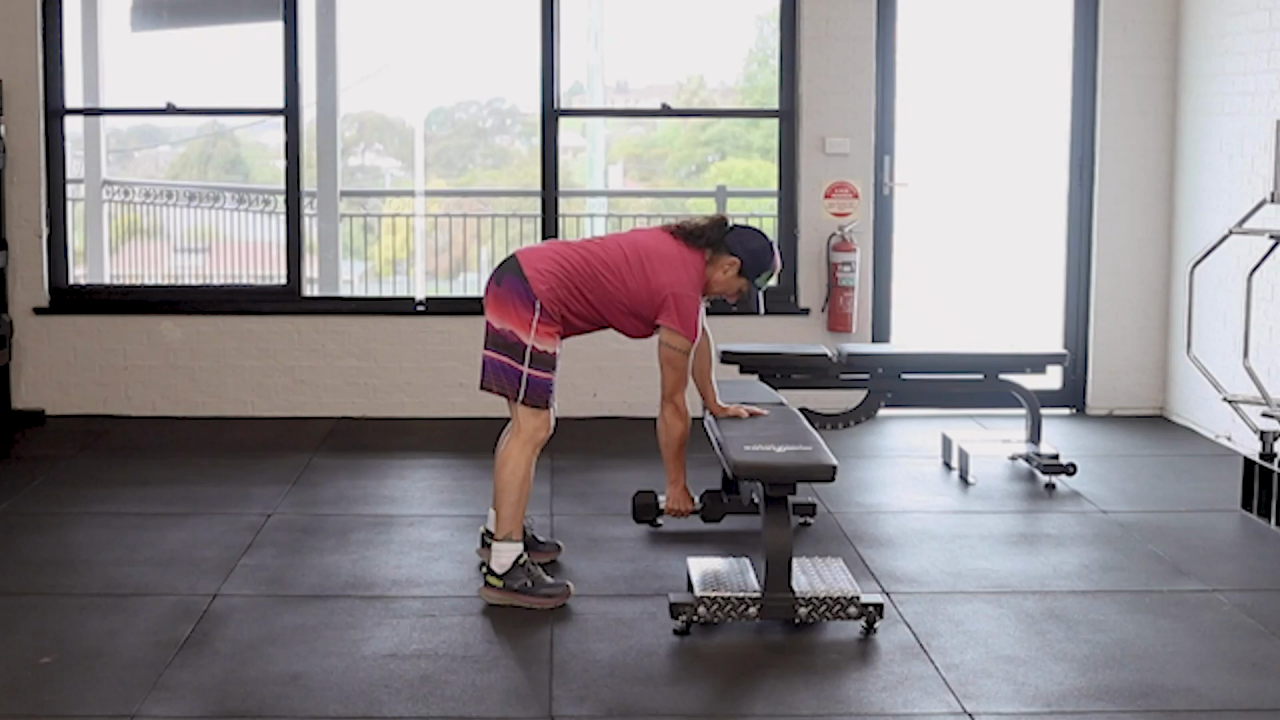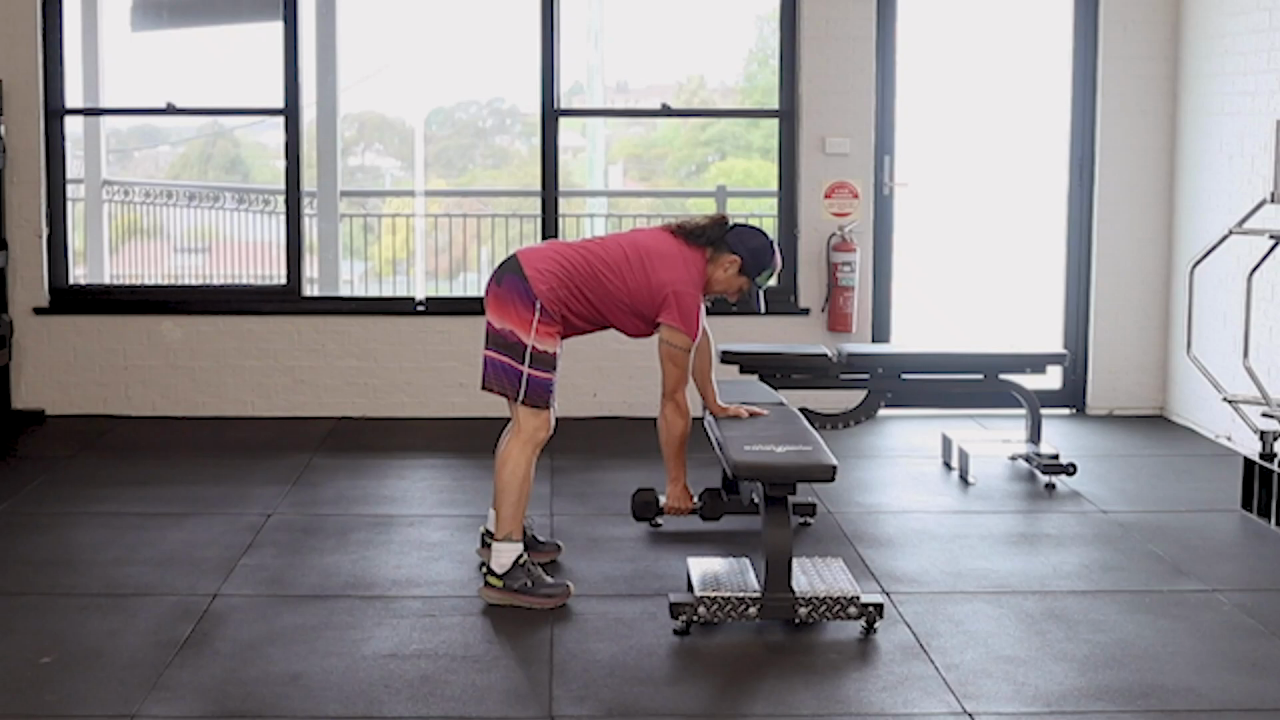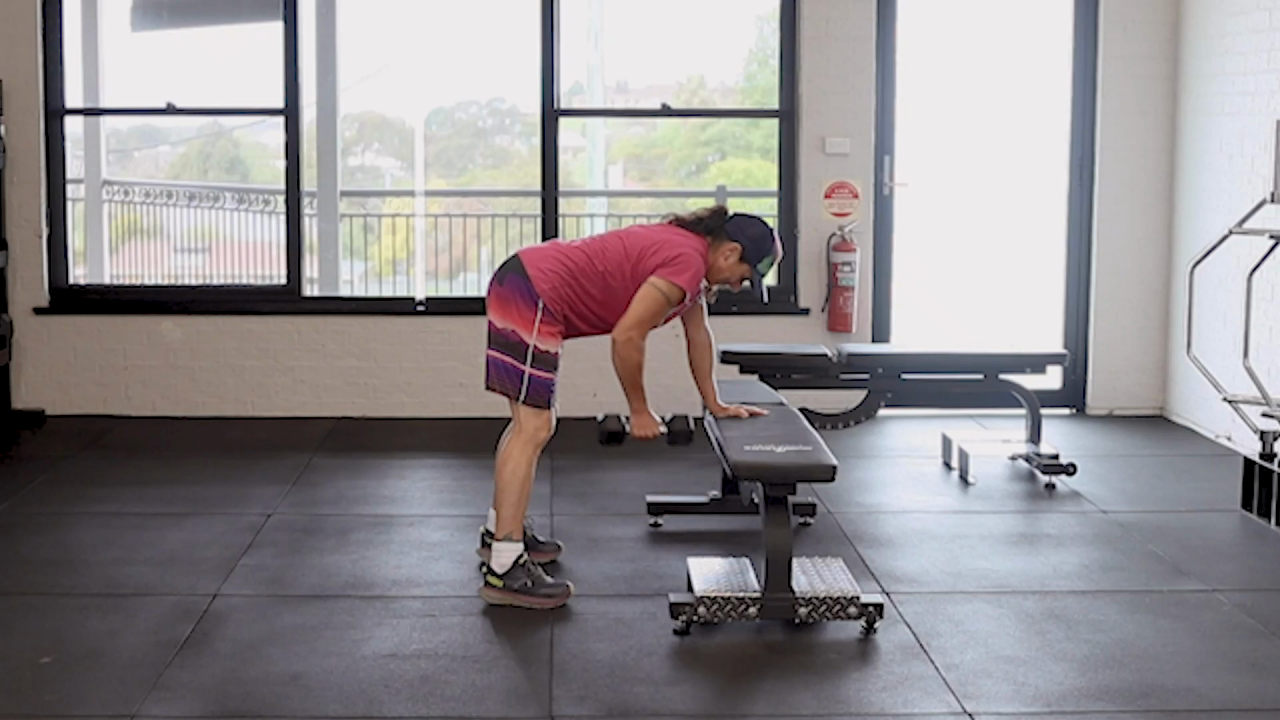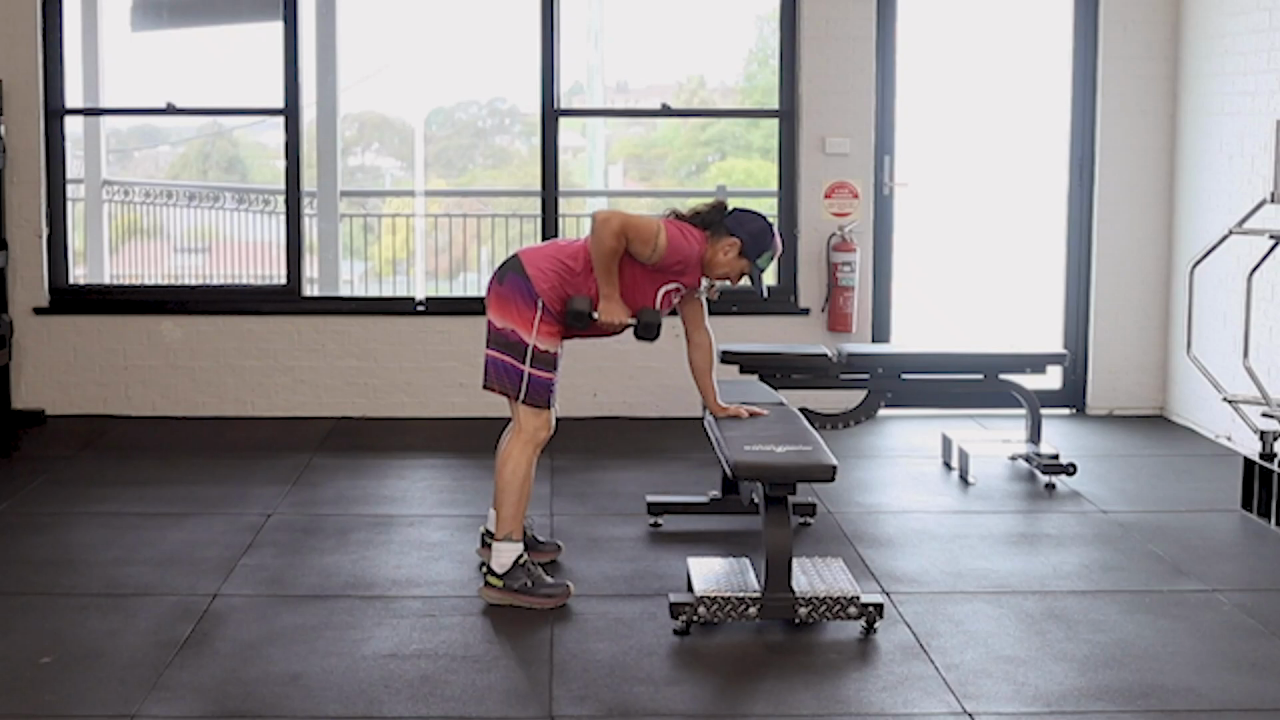
dt=0.5s
person 1, frame 1
left shoulder: (689, 253)
right shoulder: (682, 288)
left elbow: (698, 334)
right elbow: (672, 403)
left wrist: (716, 405)
right wrist: (676, 486)
left hip: (520, 279)
right hip: (530, 296)
left knee: (529, 420)
right knee: (532, 429)
left ankle: (499, 530)
right ankle: (504, 569)
person 1, frame 2
left shoulder: (691, 255)
right shoulder: (683, 287)
left elbow: (699, 335)
right elbow: (672, 401)
left wrist: (715, 405)
right wrist: (677, 483)
left hip: (520, 282)
right hip: (530, 297)
left knee: (528, 420)
right knee: (532, 429)
left ankle: (499, 529)
right ankle: (504, 568)
person 1, frame 3
left shoulder: (691, 254)
right shoulder: (685, 263)
left elbow: (698, 332)
right elbow: (626, 336)
left wrist: (715, 405)
right wrist: (638, 411)
left hip: (525, 287)
right hip: (531, 294)
left knee: (530, 421)
right knee: (534, 429)
left ankle: (499, 530)
right ankle: (504, 569)
person 1, frame 4
left shoulder: (692, 262)
right shoulder: (682, 245)
left elbow: (697, 332)
right elbow: (605, 222)
left wrist: (714, 404)
right wrist: (610, 298)
left hip: (528, 294)
right hip: (529, 294)
left knee: (530, 421)
right knee: (533, 429)
left ankle: (500, 530)
right ankle: (505, 569)
